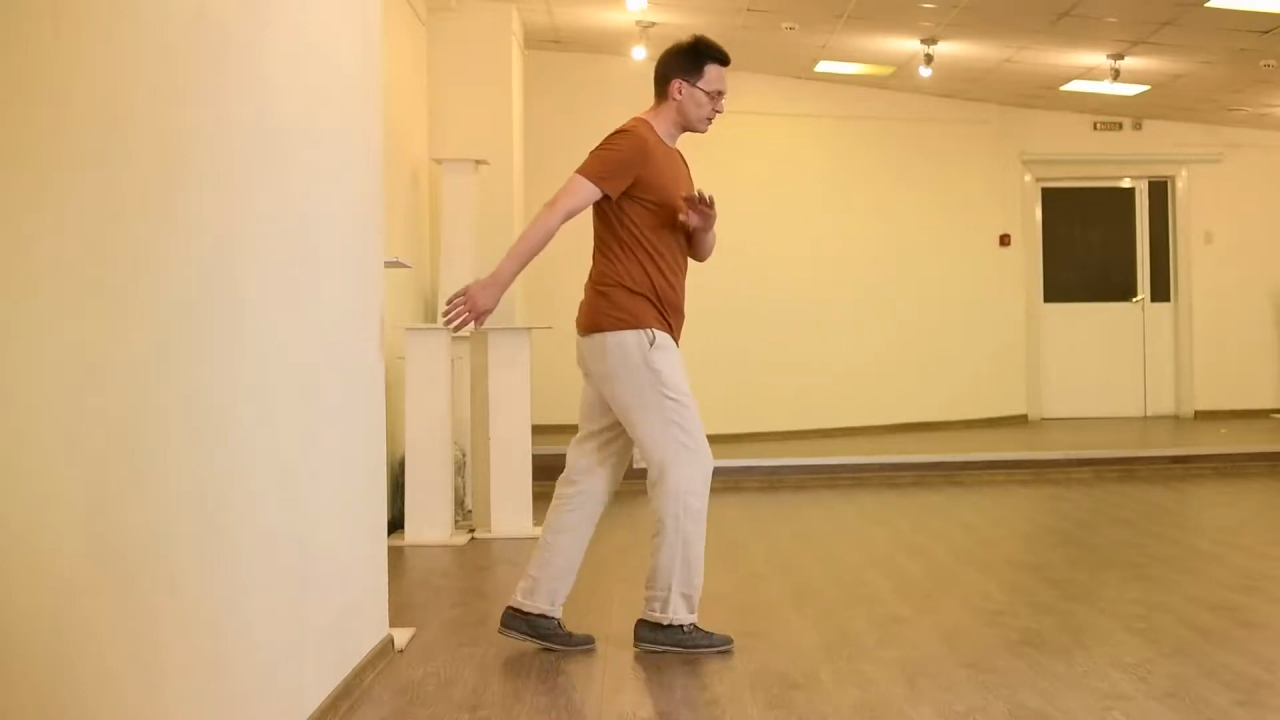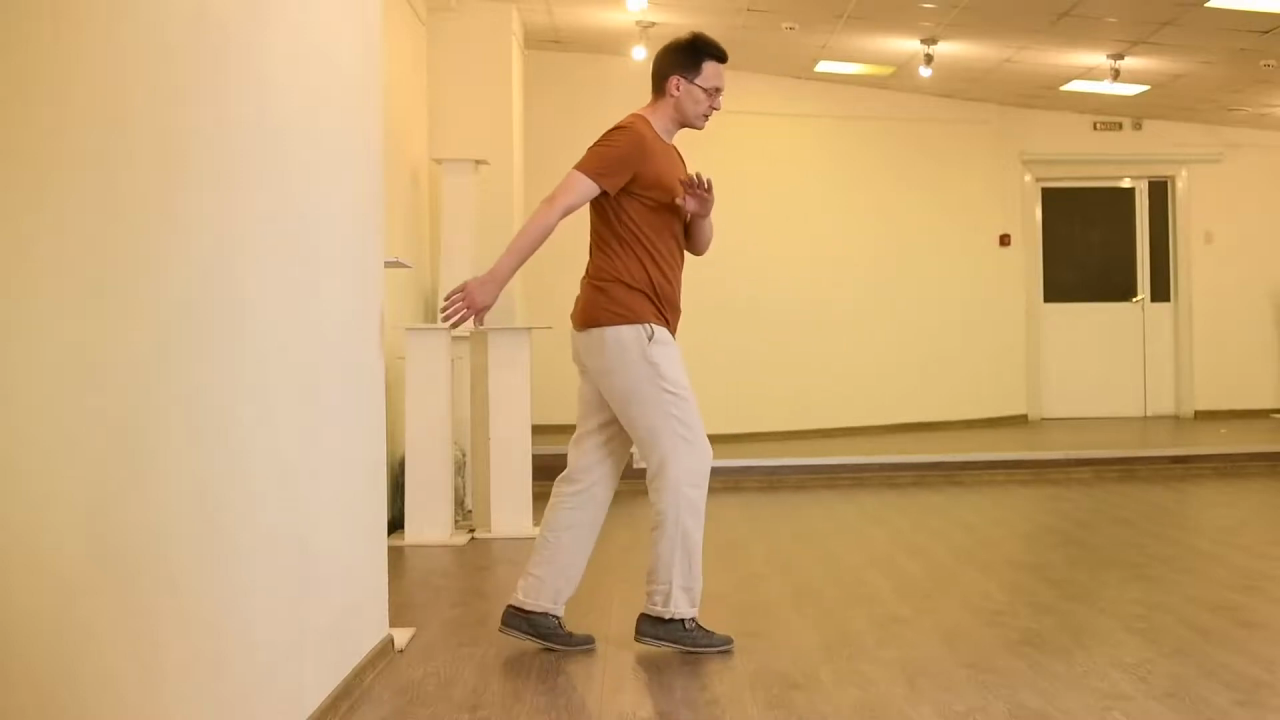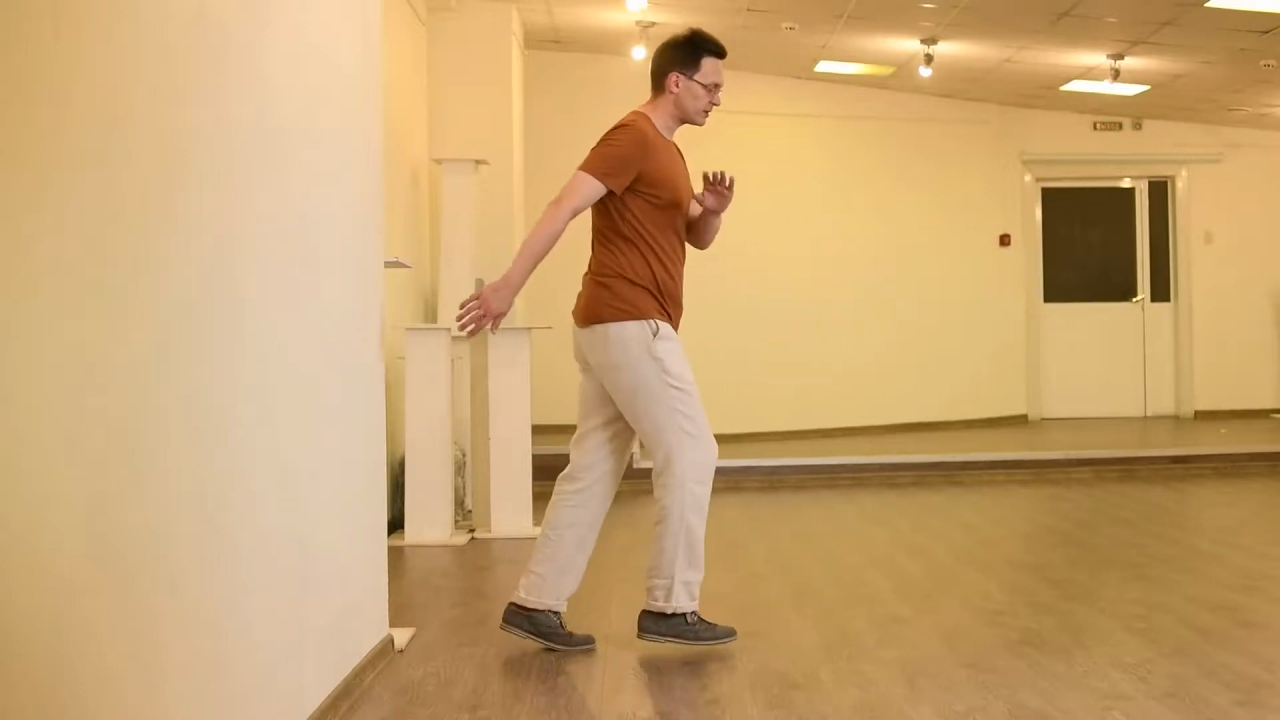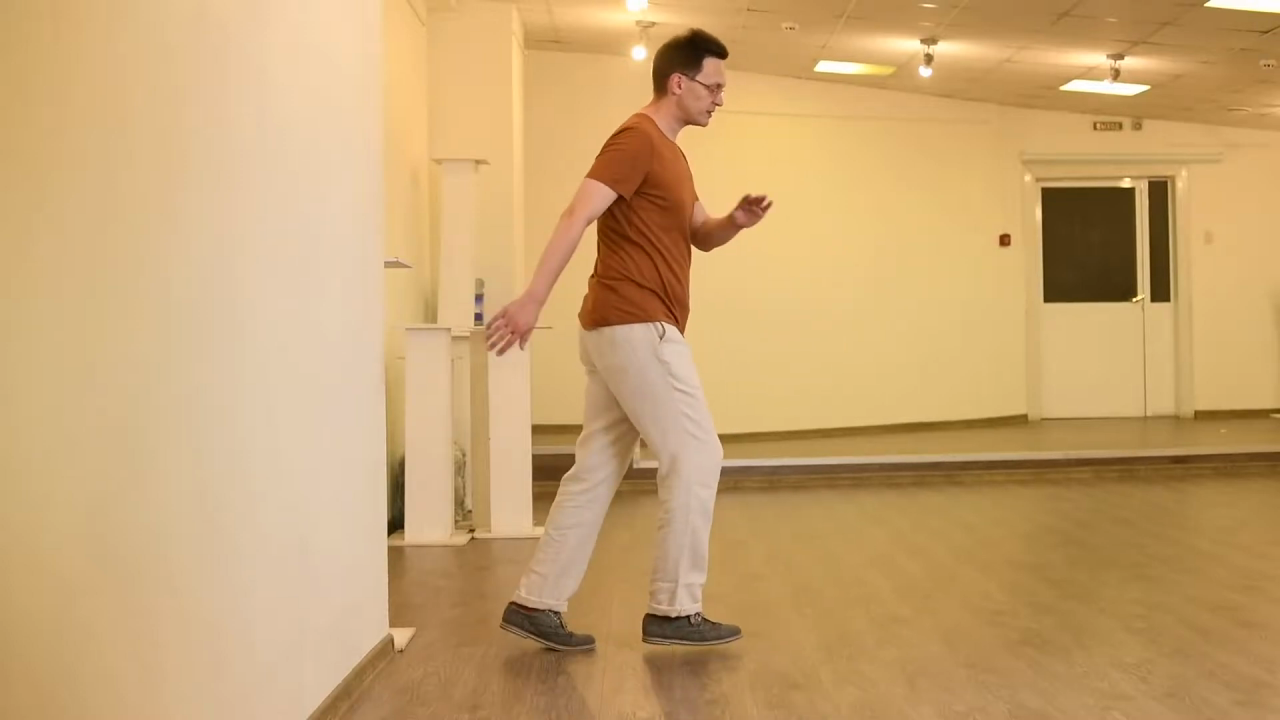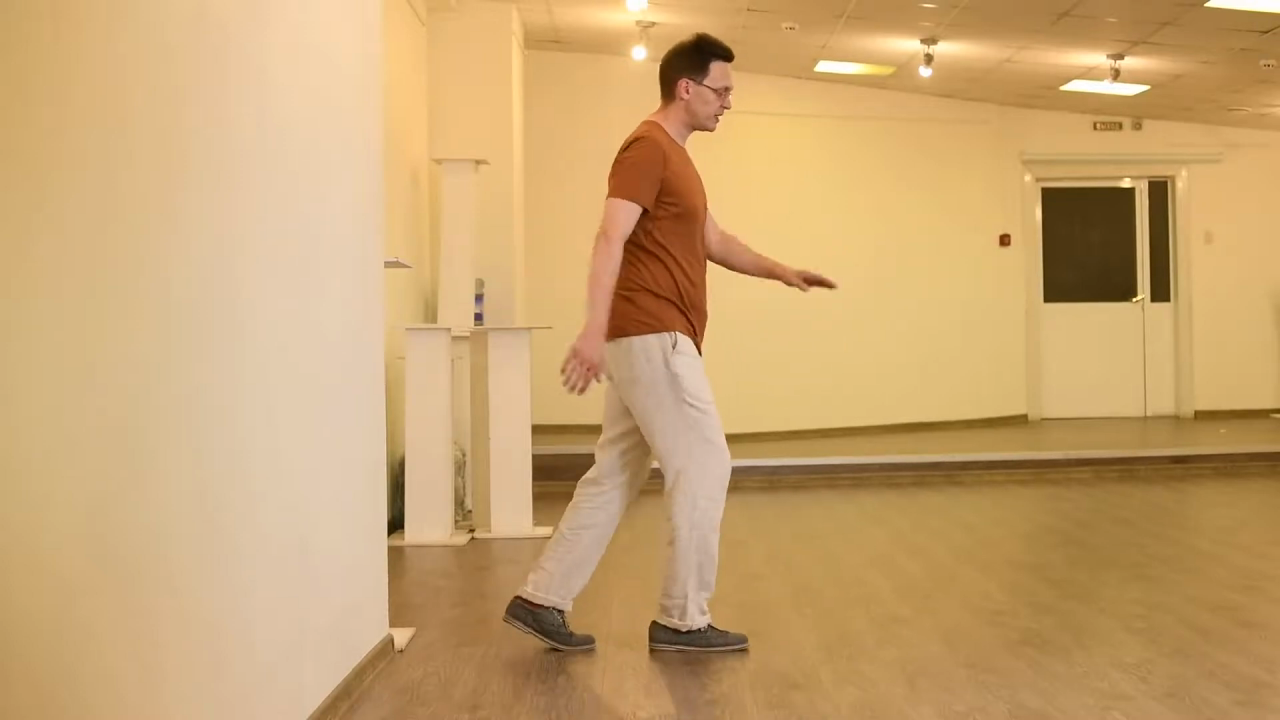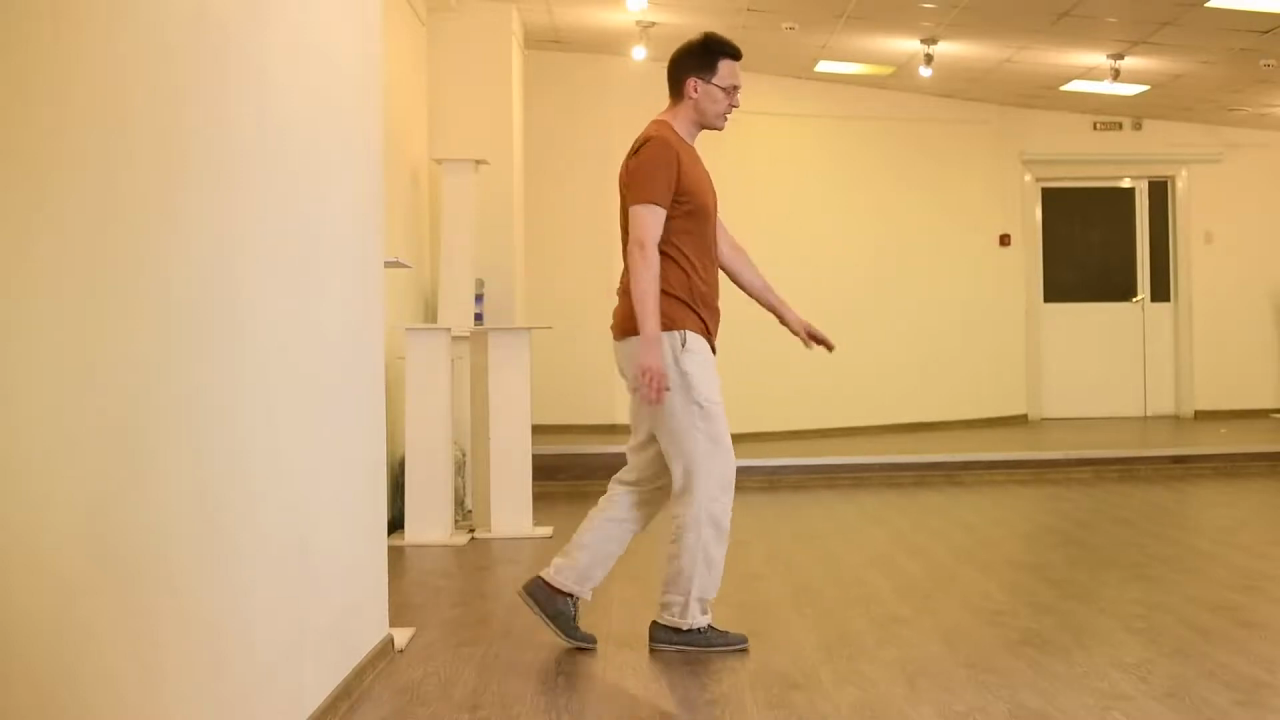
dt=0.1s
person 1, frame 1
left shoulder: (672, 159)
right shoulder: (632, 144)
left elbow: (700, 253)
right elbow: (557, 210)
left wrist: (704, 225)
right wrist: (496, 283)
left hip: (623, 336)
right hip: (630, 335)
left knee: (590, 475)
right knee: (686, 466)
left ankle: (532, 607)
right ankle: (668, 617)
person 1, frame 2
left shoulder: (668, 154)
right shoulder: (630, 139)
left elbow: (697, 245)
right elbow: (556, 206)
left wrist: (700, 211)
right wrist: (494, 279)
left hip: (620, 332)
right hip: (626, 329)
left knee: (590, 473)
right knee: (685, 459)
left ankle: (534, 606)
right ankle: (670, 611)
person 1, frame 3
left shoulder: (667, 152)
right shoulder: (629, 139)
left elbow: (695, 236)
right elbow: (562, 209)
left wrist: (711, 209)
right wrist: (508, 284)
left hip: (614, 327)
right hip: (628, 326)
left knee: (592, 470)
right knee: (691, 452)
left ankle: (536, 605)
right ankle: (671, 607)
person 1, frame 4
left shoulder: (669, 151)
right shoulder: (635, 139)
left elbow: (700, 236)
right elbow: (577, 217)
left wrist: (738, 220)
right wrist: (533, 298)
left hip: (626, 330)
right hip: (636, 327)
left knee: (597, 469)
right knee: (695, 458)
left ankle: (536, 603)
right ankle: (673, 607)
person 1, frame 5
left shoulder: (673, 155)
right shoulder: (647, 148)
left elbow: (712, 241)
right elbow: (610, 239)
left wrist: (782, 272)
right wrist: (592, 328)
left hip: (655, 341)
right hip: (653, 341)
left knee: (615, 475)
right knee: (703, 472)
left ankle: (541, 599)
right ankle: (682, 620)
person 1, frame 6
left shoulder: (683, 153)
right shoulder: (658, 147)
left elbow: (721, 247)
right elbow: (643, 249)
left wrist: (786, 314)
right wrist: (648, 339)
left hip: (672, 340)
right hip: (668, 338)
left knee: (647, 476)
right knee: (709, 473)
left ankle: (560, 584)
right ankle: (683, 619)
